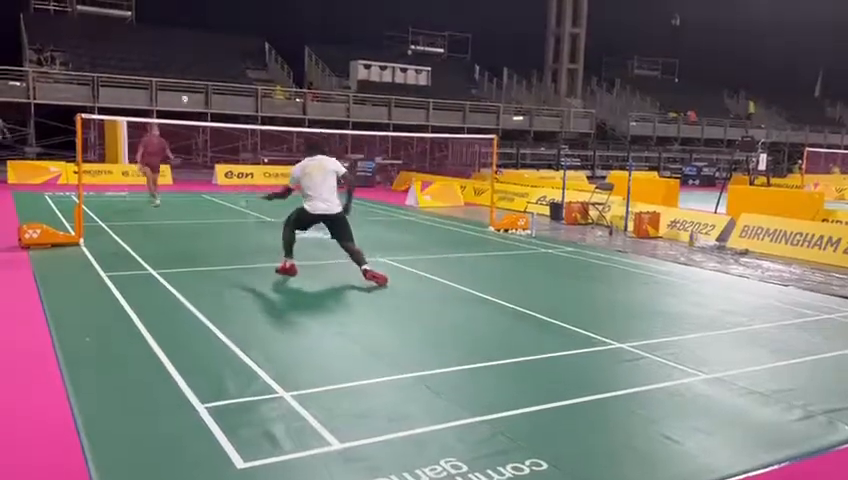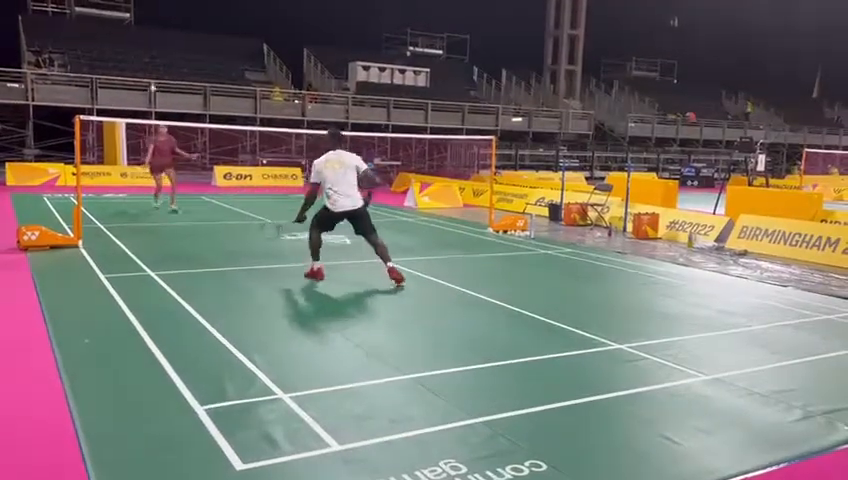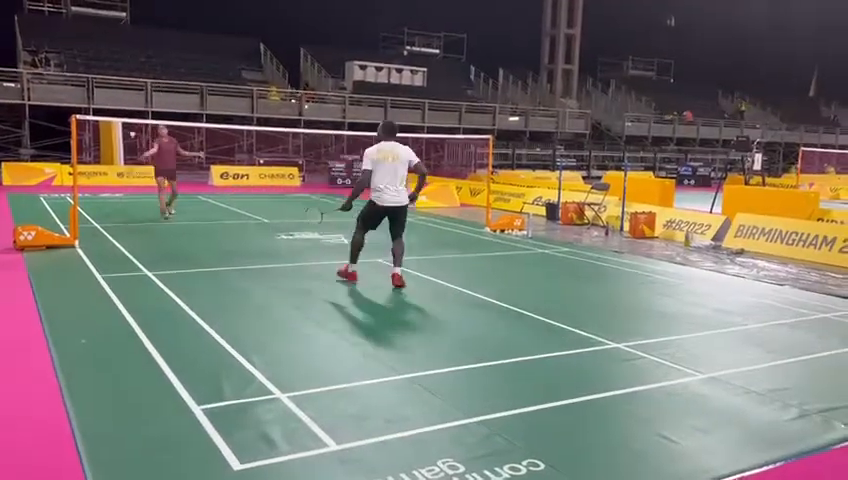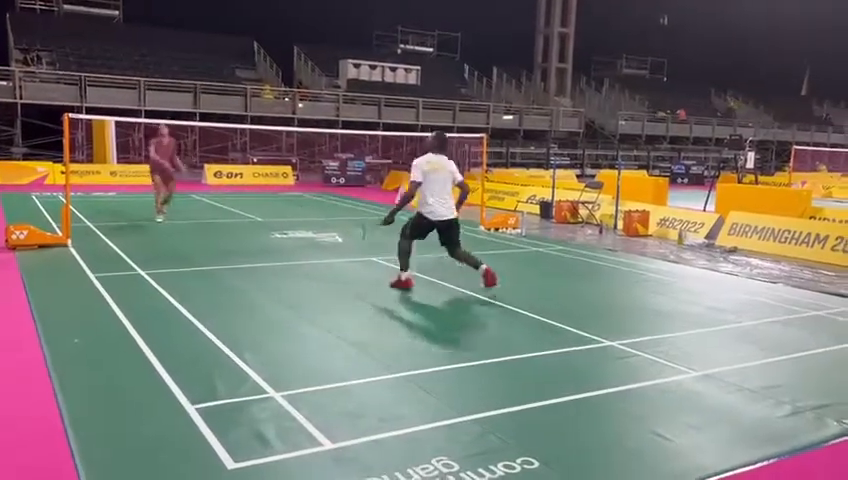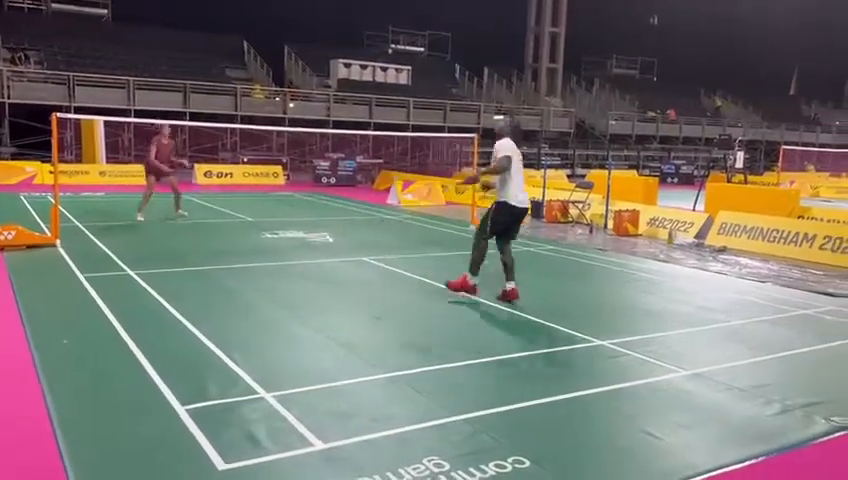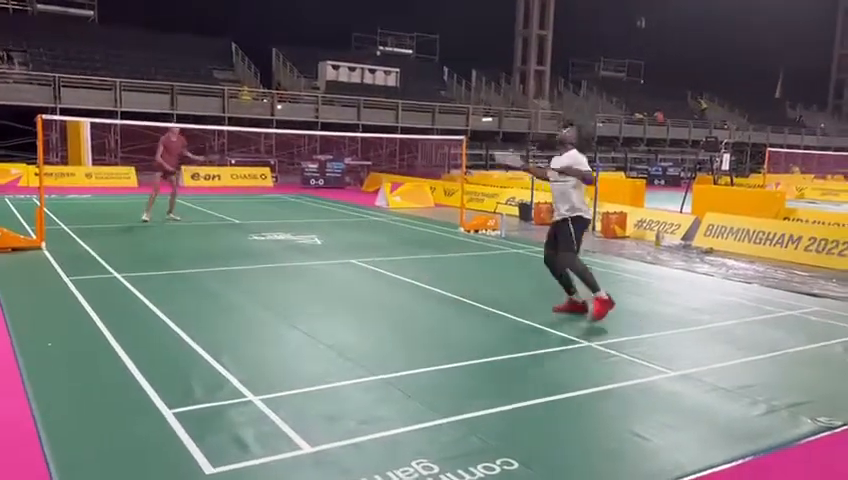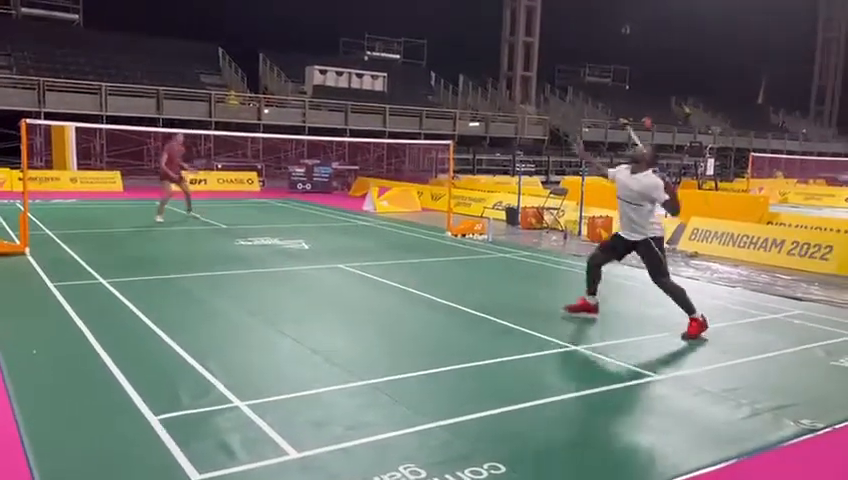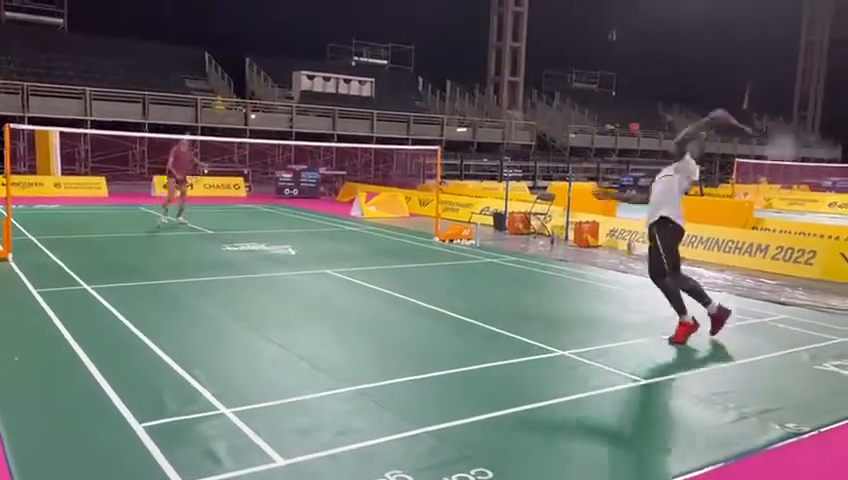
dt=0.3s
person 1, frame 1
left shoulder: (298, 168)
right shoulder: (331, 162)
left elbow: (286, 192)
right elbow: (350, 181)
left wrist: (272, 195)
right wrist: (348, 203)
left hip: (311, 210)
right hip: (334, 210)
left knee: (289, 225)
right knee: (349, 244)
left ankle: (288, 264)
right ankle: (366, 270)
person 1, frame 2
left shoulder: (319, 163)
right shoulder: (353, 157)
left elbow: (313, 192)
right elbow: (372, 179)
left wrist: (302, 212)
right wrist: (367, 199)
left hip: (334, 207)
right hip: (356, 205)
left knee: (315, 229)
right knee: (373, 238)
left ankle: (316, 267)
right ankle: (391, 267)
person 1, frame 3
left shoulder: (371, 152)
right shoulder: (405, 150)
left elbow: (364, 181)
right elbow: (423, 172)
left wrist: (349, 201)
right wrist: (415, 193)
left hip: (379, 201)
right hip: (401, 202)
left knee: (360, 230)
right knee: (397, 237)
left ankle: (351, 269)
right ankle: (397, 273)
person 1, frame 4
left shoulder: (420, 162)
right shoulder: (450, 164)
left elbow: (411, 192)
right elbow: (465, 190)
left wrist: (393, 213)
right wrist: (456, 208)
left hip: (428, 213)
right hip: (449, 215)
left knee: (405, 237)
right knee: (455, 250)
left ankle: (404, 277)
right ankle: (484, 270)
person 1, frame 5
left shoulder: (503, 144)
right shoulder: (512, 148)
left elbow: (505, 165)
left wrist: (479, 175)
right wrist: (494, 185)
left hip: (508, 203)
right hip: (521, 204)
left knee: (481, 238)
right knee: (504, 245)
left ankle: (470, 281)
right ankle: (510, 288)
person 1, frame 6
left shoulder: (574, 158)
right shoulder: (556, 159)
left elbow: (590, 180)
right elbow: (550, 176)
left wrist: (572, 171)
right wrist: (526, 168)
left hip: (574, 216)
right hip: (562, 217)
left knee: (568, 259)
right knee: (550, 259)
left ankle: (602, 299)
right ankle: (575, 300)
person 1, frame 7
left shoulder: (652, 182)
right shoulder: (622, 170)
left elbow: (674, 211)
right elbow: (604, 171)
left wrist: (671, 192)
right wrist: (586, 158)
left hip: (649, 236)
right hip: (626, 234)
left knee: (661, 280)
right knee: (594, 261)
left ankle: (697, 319)
right ankle: (590, 301)
person 1, frame 8
left shoulder: (687, 165)
right shoulder: (671, 170)
left elbow: (680, 142)
right elbow: (646, 198)
left wrist: (708, 120)
right wrist: (615, 196)
left hip: (666, 224)
right hip: (661, 223)
left knee: (659, 274)
right knee: (671, 276)
left ankle: (686, 322)
right ankle: (715, 311)
